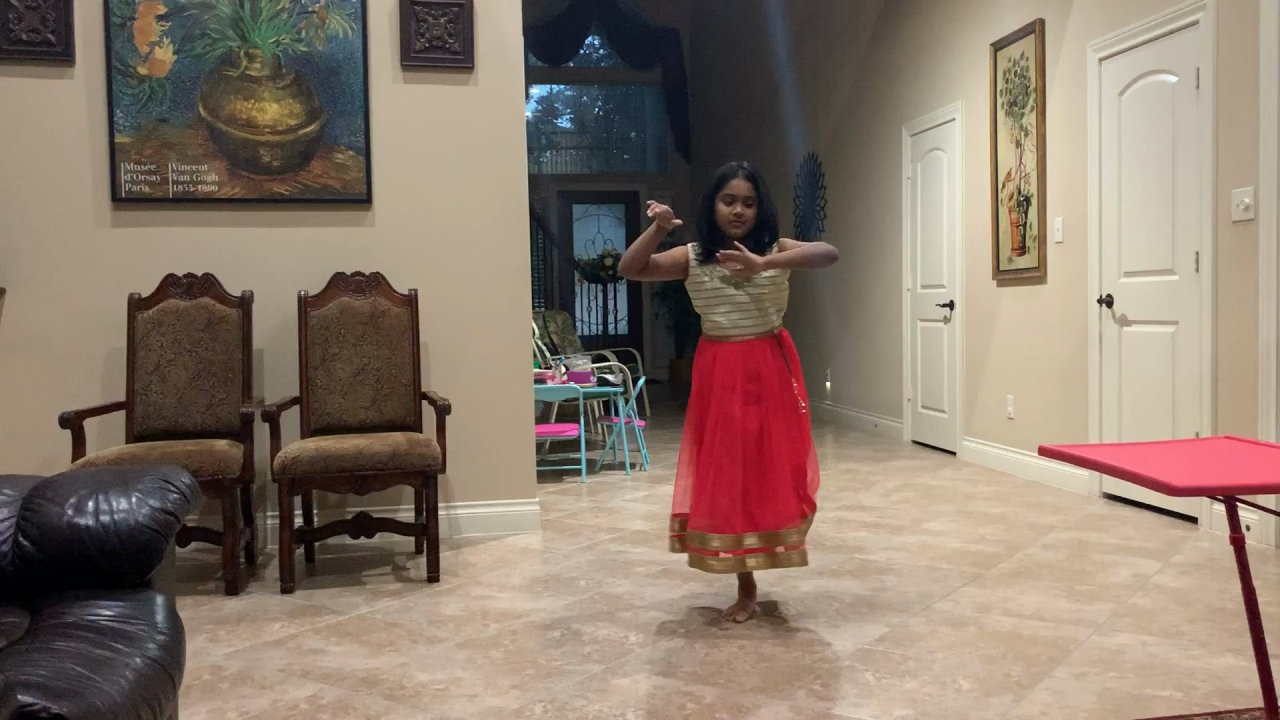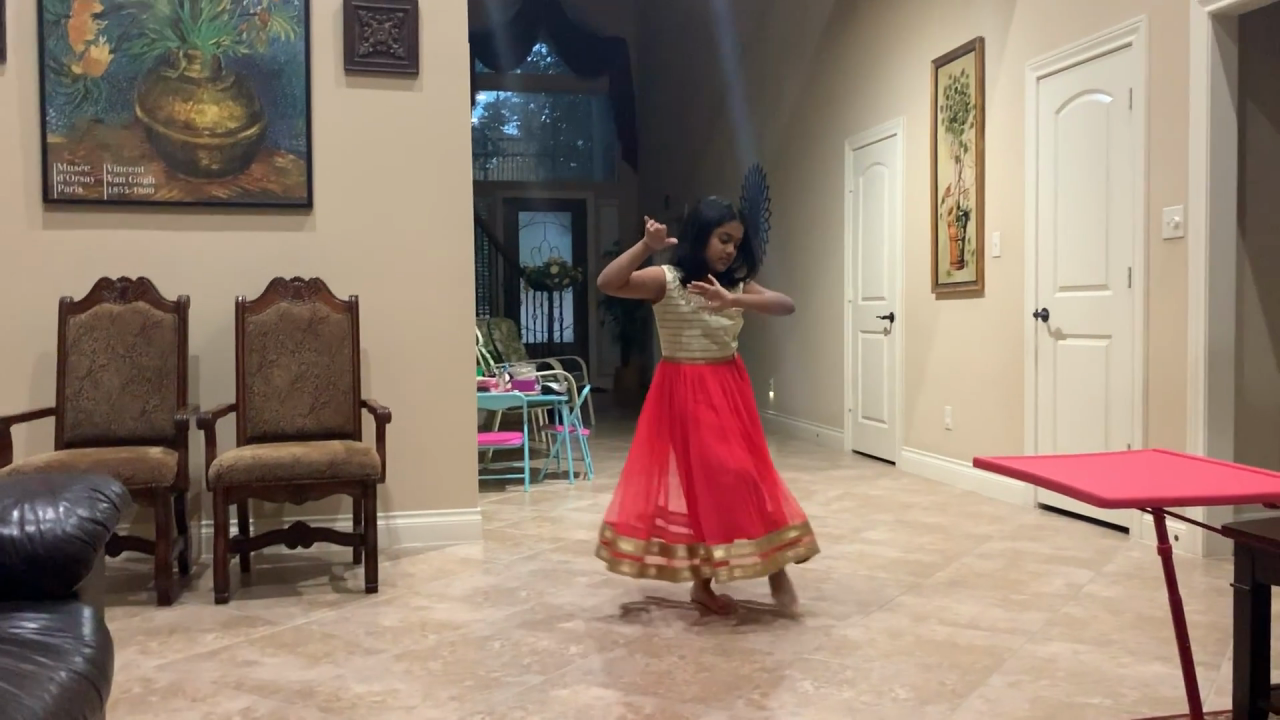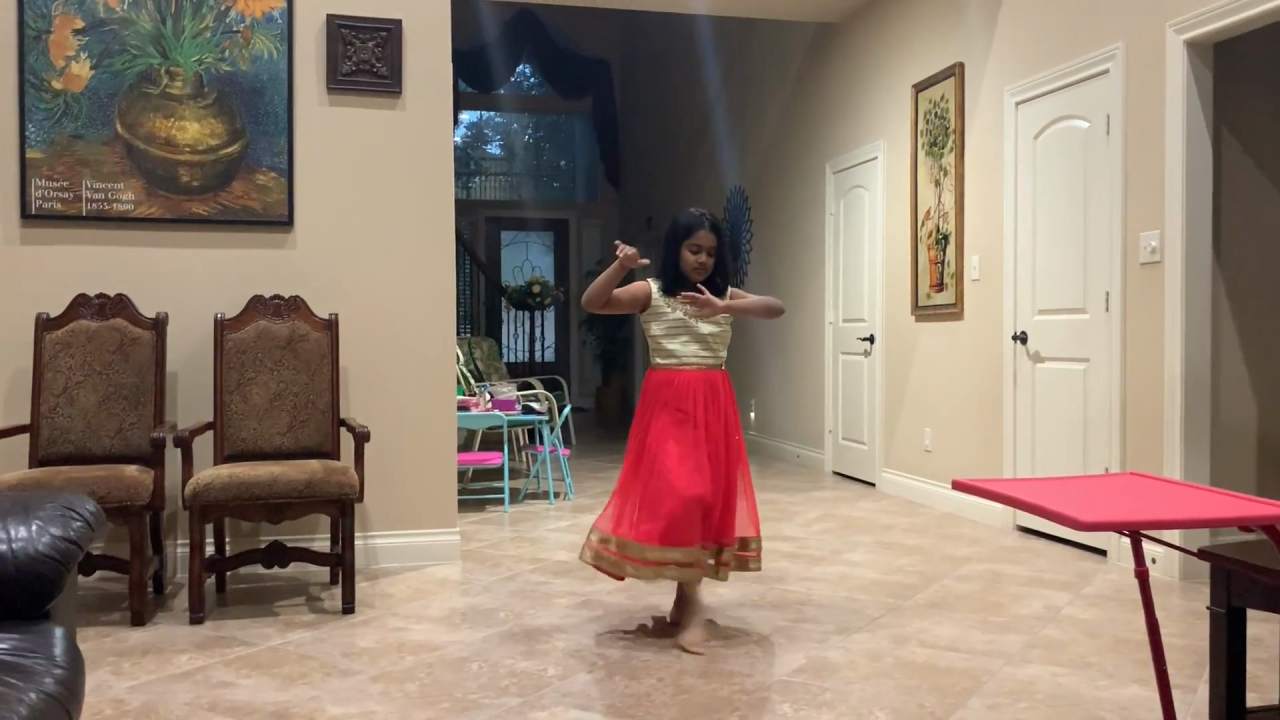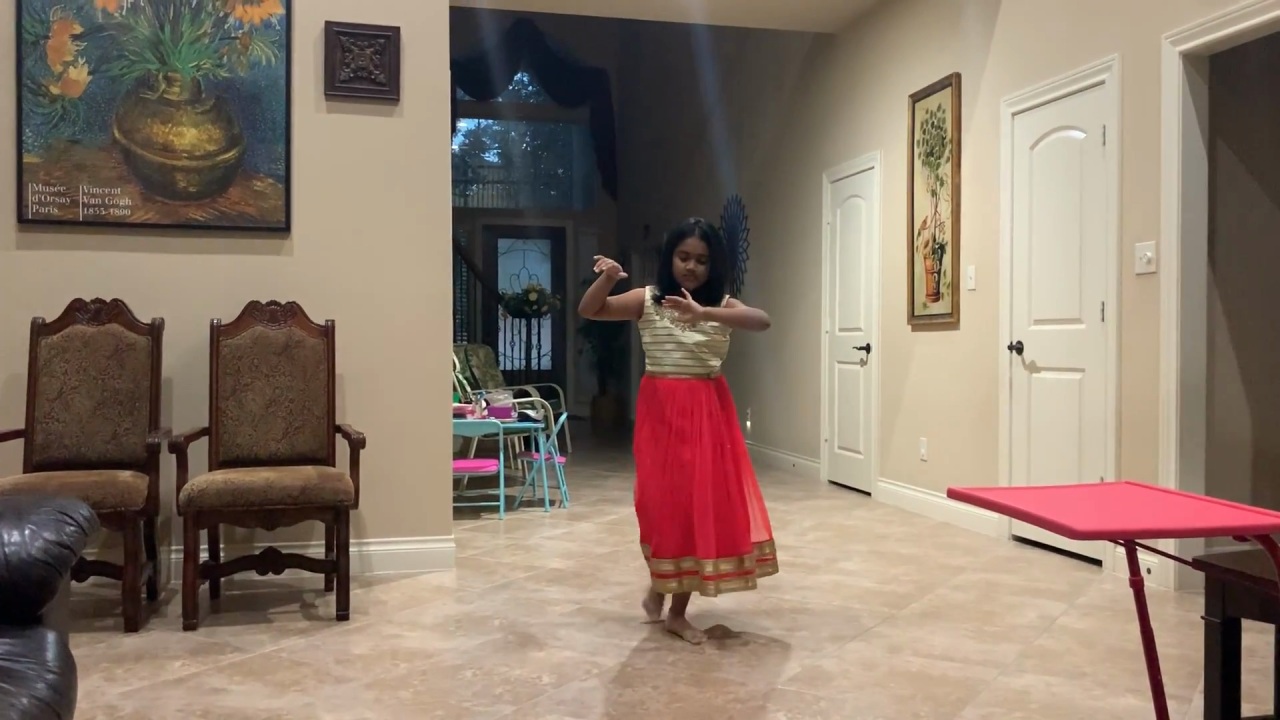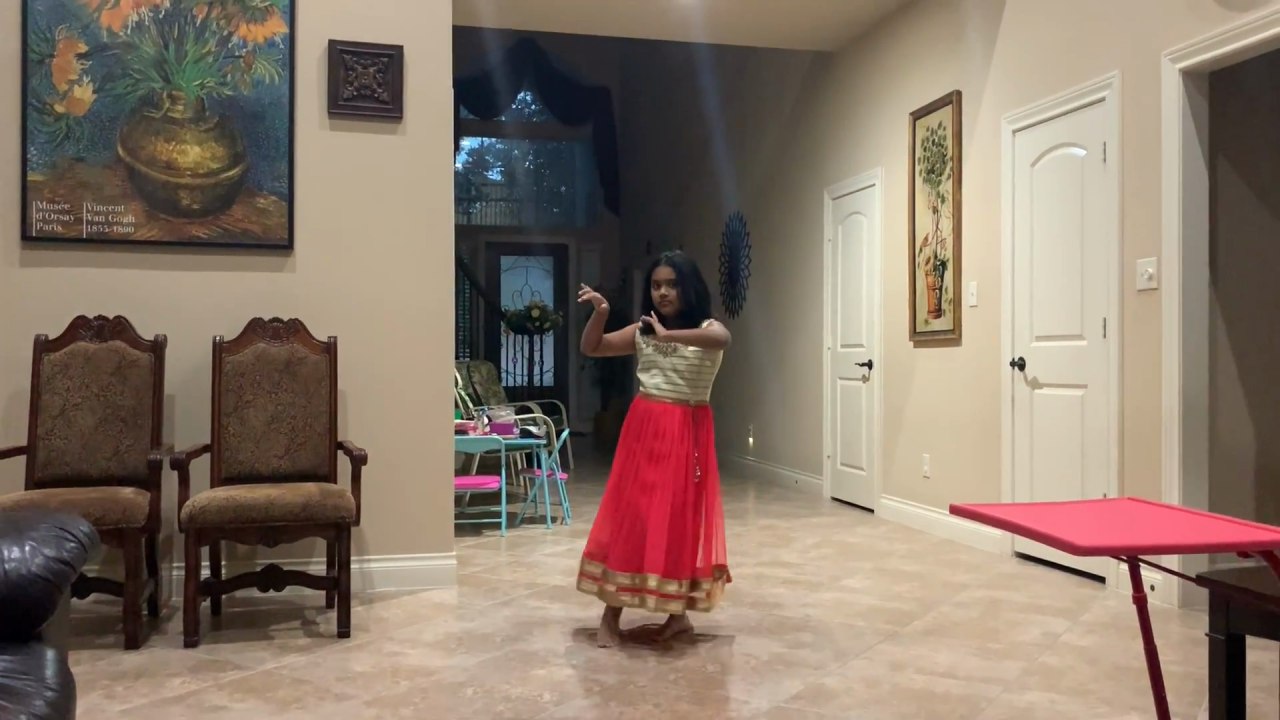
dt=0.7s
person 1, frame 1
left shoulder: (774, 250)
right shoulder: (692, 258)
left elbow: (830, 254)
right elbow: (630, 269)
left wrist: (765, 264)
right wrist: (657, 229)
left hip: (769, 366)
right hip: (719, 370)
left knee: (771, 464)
right knee: (725, 466)
left ankle: (766, 548)
right ankle: (745, 585)
person 1, frame 2
left shoulder: (737, 284)
right shoulder: (665, 280)
left elbow: (787, 305)
right elbow: (607, 283)
left wrist: (731, 300)
right wrist: (646, 245)
left hip: (729, 387)
right hip: (684, 389)
left knee: (740, 477)
right knee: (702, 478)
left ankle: (705, 583)
right ankle: (772, 566)
person 1, frame 3
left shoulder: (725, 295)
right shoulder: (651, 293)
left elbow: (775, 307)
right elbow: (591, 303)
left wrist: (723, 306)
right wrist: (621, 267)
left hip: (714, 402)
right hip: (667, 400)
left knee: (708, 496)
right knee: (678, 494)
left ankle: (683, 604)
right ankle: (693, 606)
person 1, frame 4
left shoulder: (722, 305)
right shoulder: (647, 300)
left elbow: (762, 321)
right elbow: (588, 310)
left wrist: (704, 313)
right wrist: (606, 278)
left hip: (708, 409)
right hip: (661, 408)
left knee: (704, 500)
right knee: (664, 499)
left ankle: (677, 612)
right ankle: (660, 586)
person 1, frame 5
left shoulder: (706, 328)
right shoulder: (641, 331)
left elbow: (723, 339)
right elbow: (590, 348)
left wrist: (670, 334)
right wrist: (599, 311)
left hip: (687, 431)
right hip: (642, 428)
left knee: (670, 519)
right knee: (630, 516)
left ankle: (676, 610)
right ankle: (629, 610)
